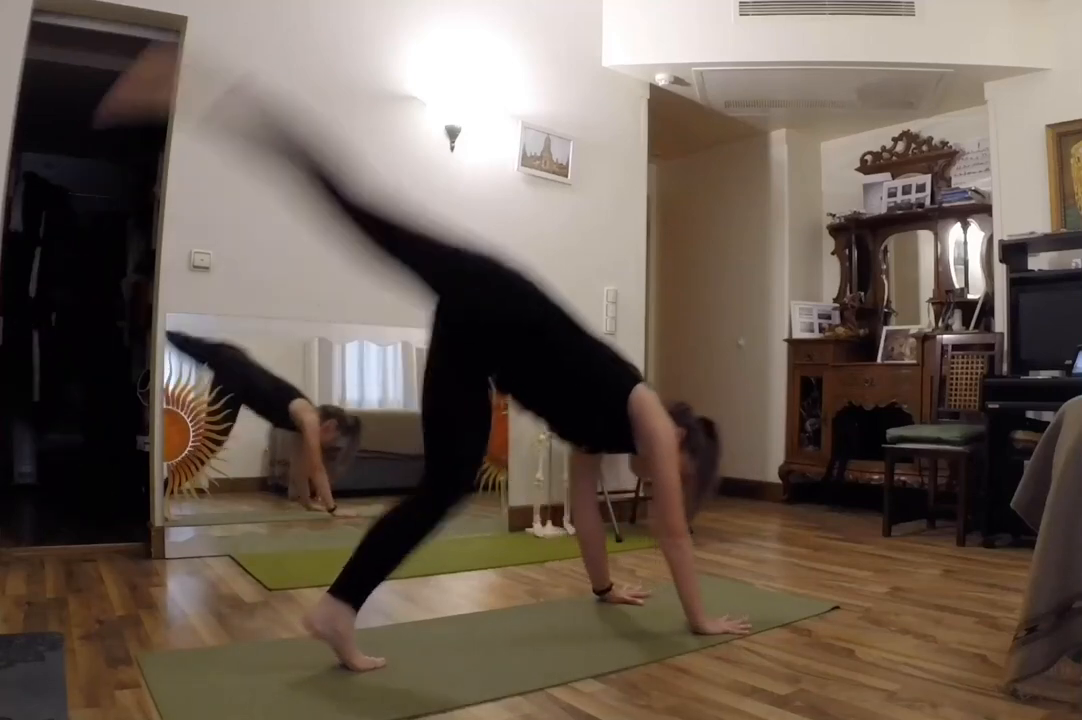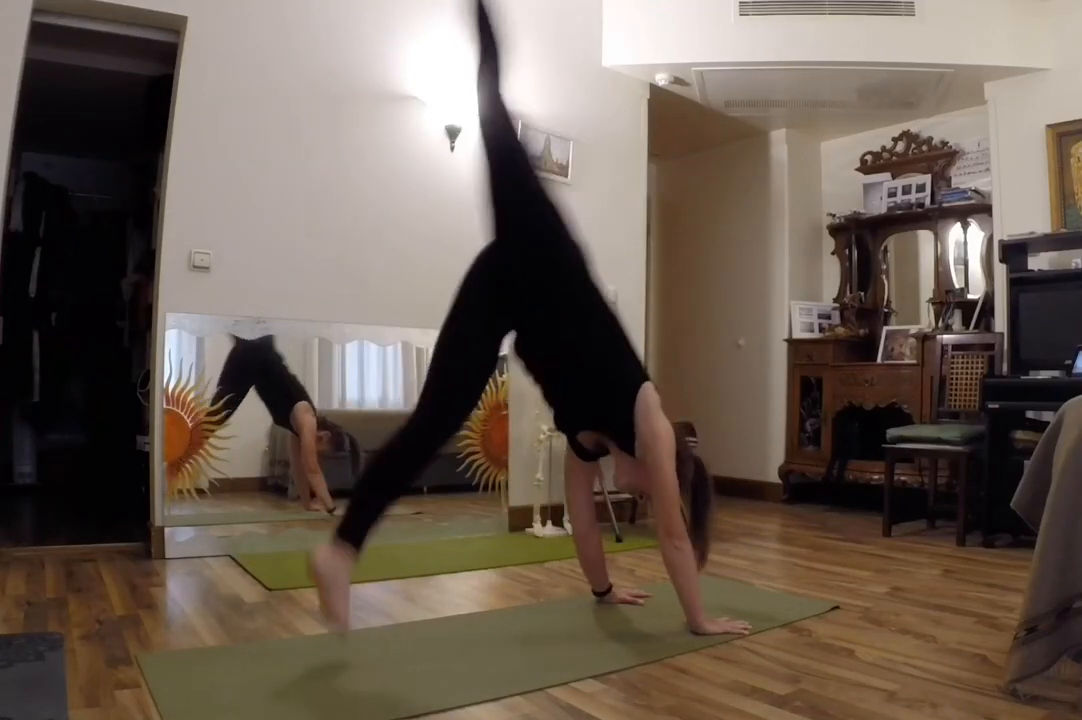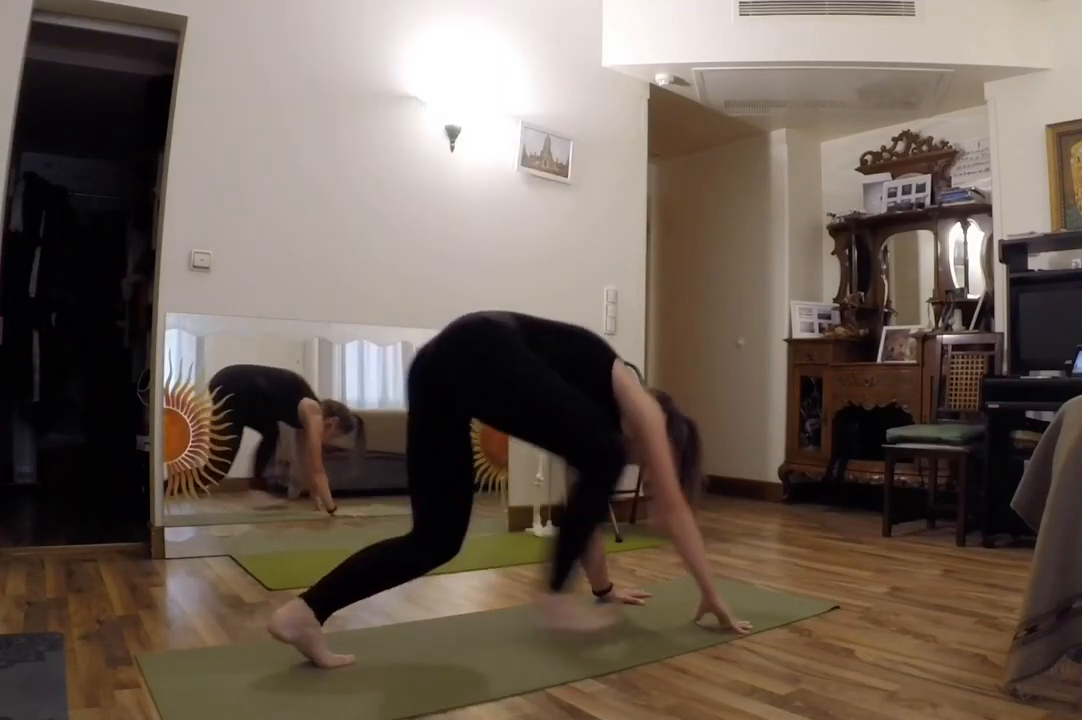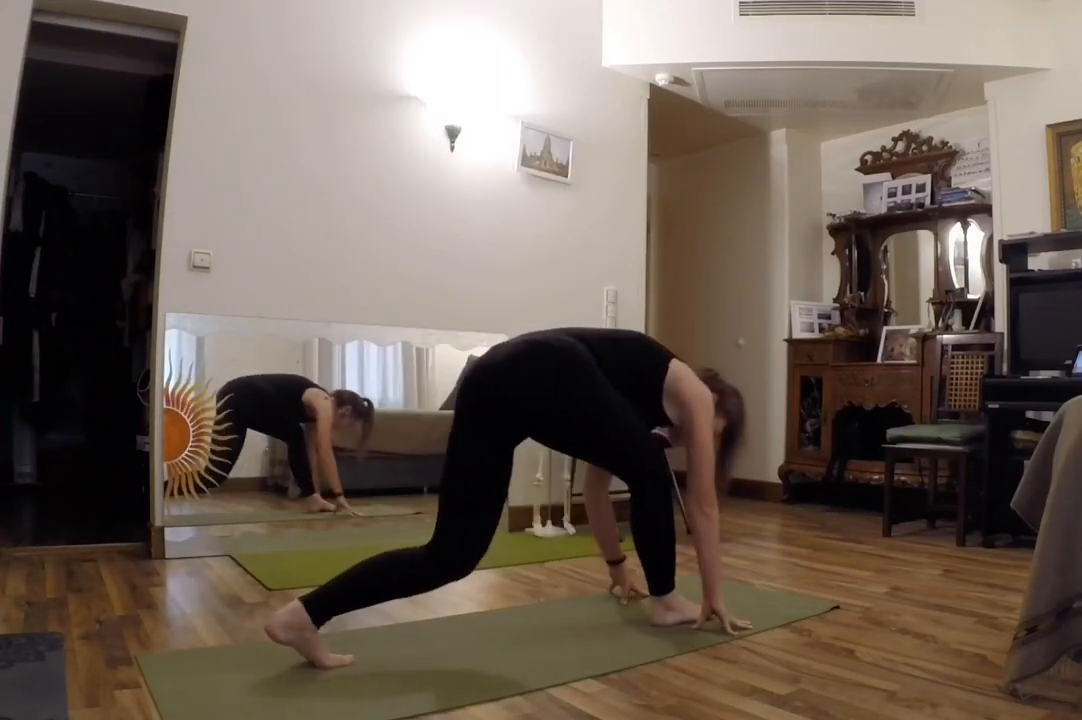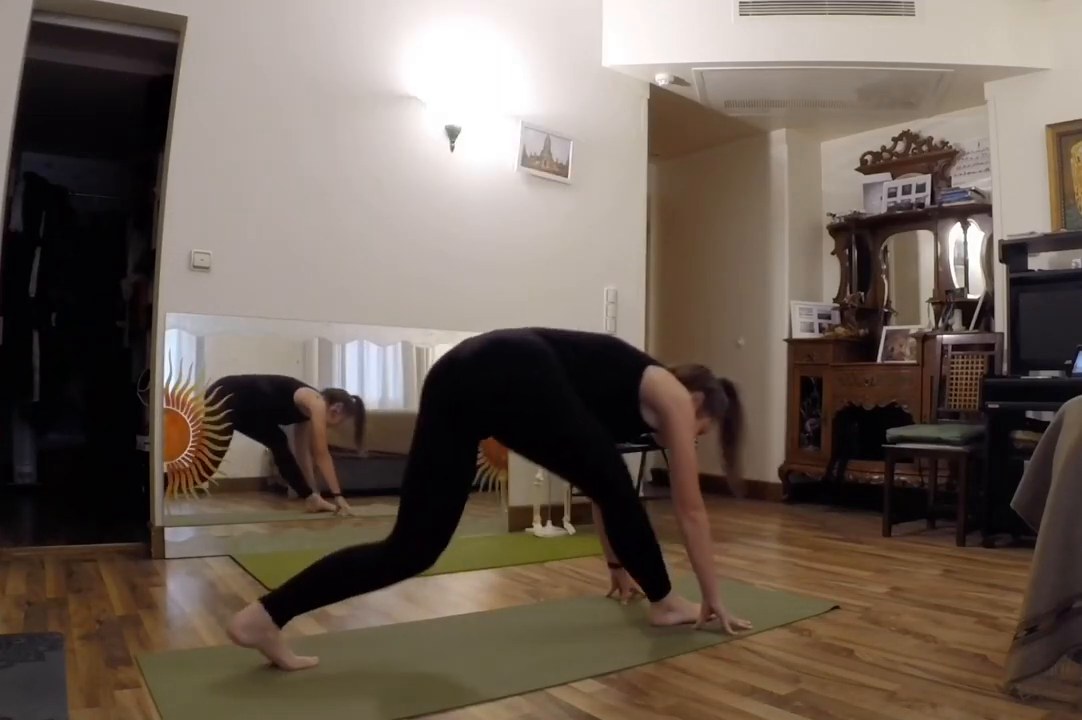
dt=1s
person 1, frame 1
left shoulder: (600, 429)
right shoulder: (650, 418)
left elbow: (586, 506)
right elbow: (673, 533)
left wrist: (606, 586)
right wrist: (701, 620)
left hip: (478, 315)
right hip: (485, 296)
left knee: (446, 482)
left ankle: (339, 608)
person 1, frame 2
left shoulder: (590, 429)
right shoulder: (650, 425)
left elbow: (580, 515)
right elbow: (673, 533)
left wrist: (603, 586)
right wrist: (698, 619)
left hip: (504, 280)
right hip: (536, 257)
left knee: (434, 422)
right knee: (503, 142)
left ankle: (339, 549)
person 1, frame 3
left shoulder: (599, 411)
right shoulder: (642, 406)
left elbow: (583, 502)
right elbow: (674, 505)
left wrist: (602, 581)
right wrist: (711, 594)
left hip: (436, 361)
right hip: (484, 353)
left knee: (435, 539)
right knee: (601, 461)
left ankle: (304, 612)
right ankle: (556, 597)
person 1, frame 4
left shoulder: (653, 386)
right shoulder: (694, 395)
left elbow: (596, 486)
right elbow: (703, 504)
left wrist: (616, 565)
right wrist: (713, 598)
left hip: (491, 375)
right hip: (549, 378)
left knee: (451, 555)
right knee: (648, 474)
left ankle: (303, 615)
right ankle: (665, 602)
person 1, frame 5
left shoulder: (635, 388)
right shoulder: (673, 397)
left elbow: (597, 473)
right elbow: (690, 508)
left wrist: (619, 565)
right wrist: (713, 598)
left hip: (458, 372)
right hip: (515, 377)
left knee: (412, 549)
right knee: (614, 490)
left ankle: (264, 616)
right ankle: (665, 603)
person 2, frame 1
left shoulder: (306, 420)
right shoulder: (308, 418)
left elbow: (303, 462)
right elbow: (316, 467)
left wrist: (307, 500)
right wrist: (332, 507)
left hip: (235, 368)
right hip: (229, 365)
person 2, frame 2
left shoulder: (301, 423)
right shoulder: (307, 421)
left elbow: (298, 466)
right elbow: (312, 470)
left wrist: (308, 503)
right wrist: (331, 509)
person 2, frame 3
left shoulder: (307, 409)
right shoulder: (315, 414)
left elbow: (306, 462)
right elbow: (316, 468)
left wrist: (315, 498)
right wrist: (332, 509)
left hip: (235, 387)
right hip: (232, 389)
left knee: (271, 433)
right knee: (220, 464)
person 2, frame 4
left shoulder: (318, 408)
right shoulder: (324, 404)
left elbow: (311, 449)
right elbow: (325, 452)
left wrist: (313, 495)
right wrist: (339, 496)
right hip: (237, 398)
left knee: (294, 436)
right knee: (220, 470)
left ankle: (310, 499)
person 2, frame 5
left shoulder: (307, 409)
right shoulder: (316, 403)
left elbow: (304, 452)
right elbow: (321, 454)
left wrist: (313, 495)
right wrist: (338, 496)
right hip: (226, 394)
left knee: (278, 443)
left ankle: (311, 499)
